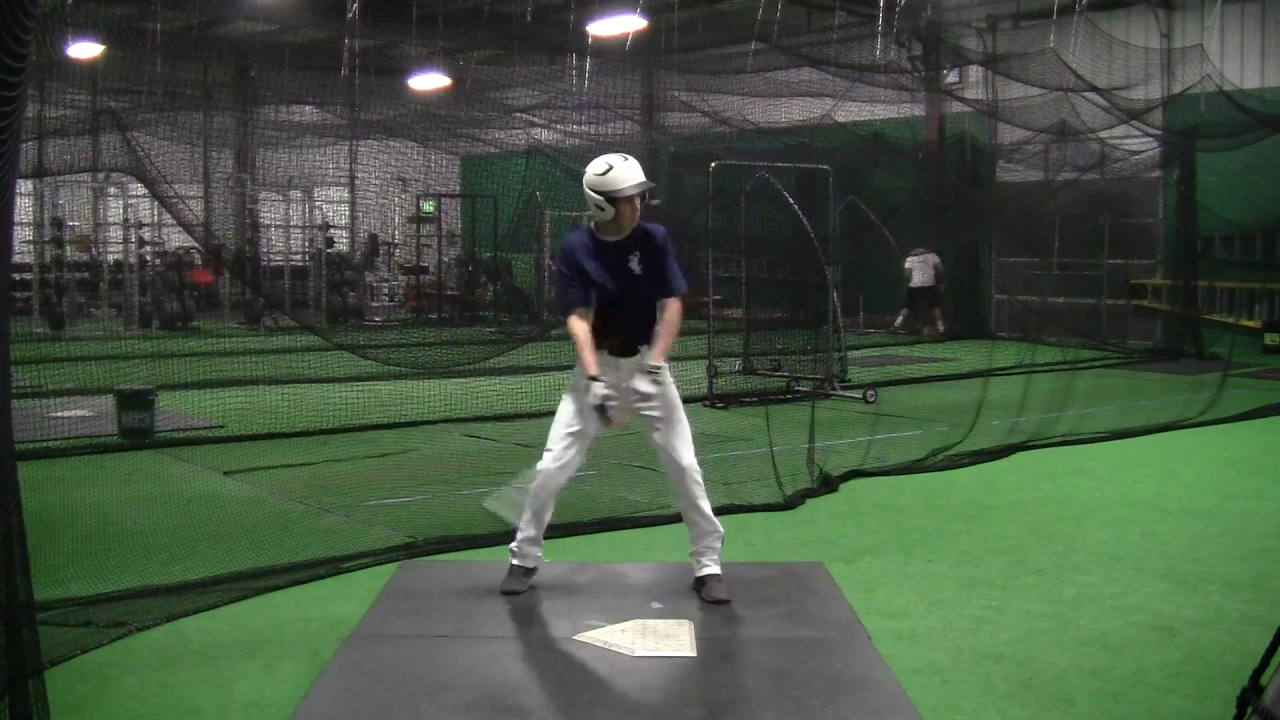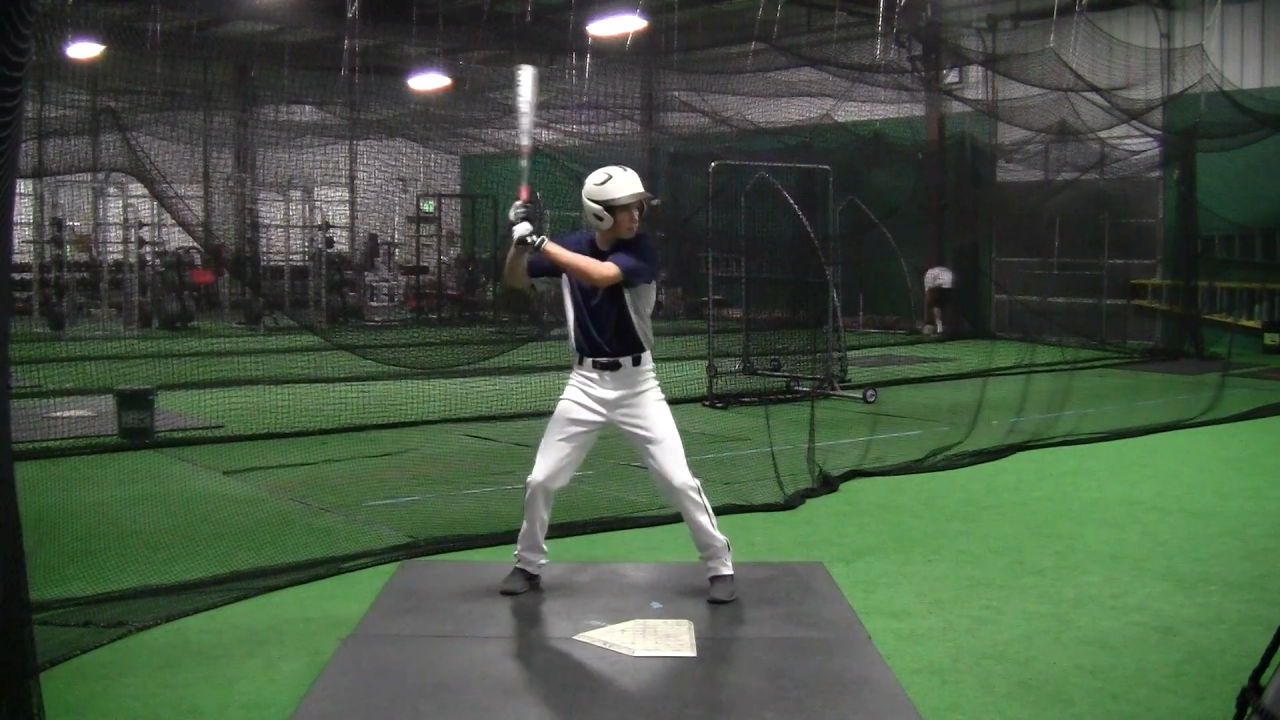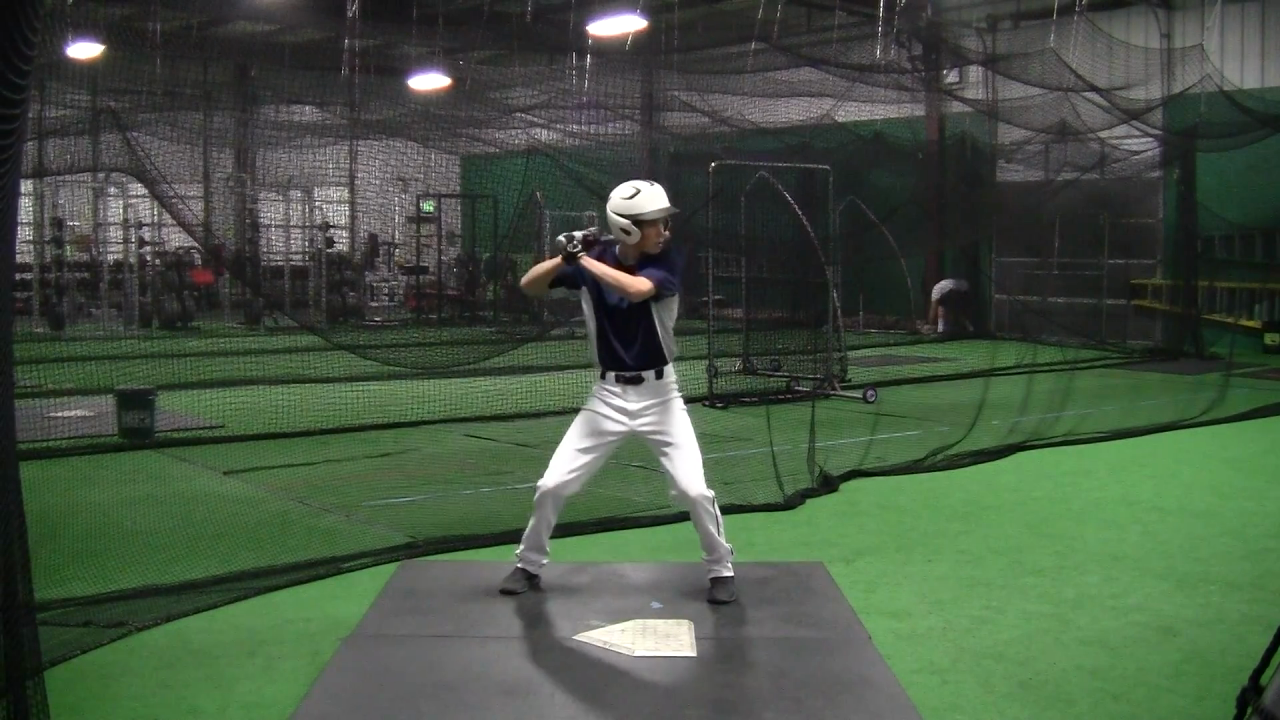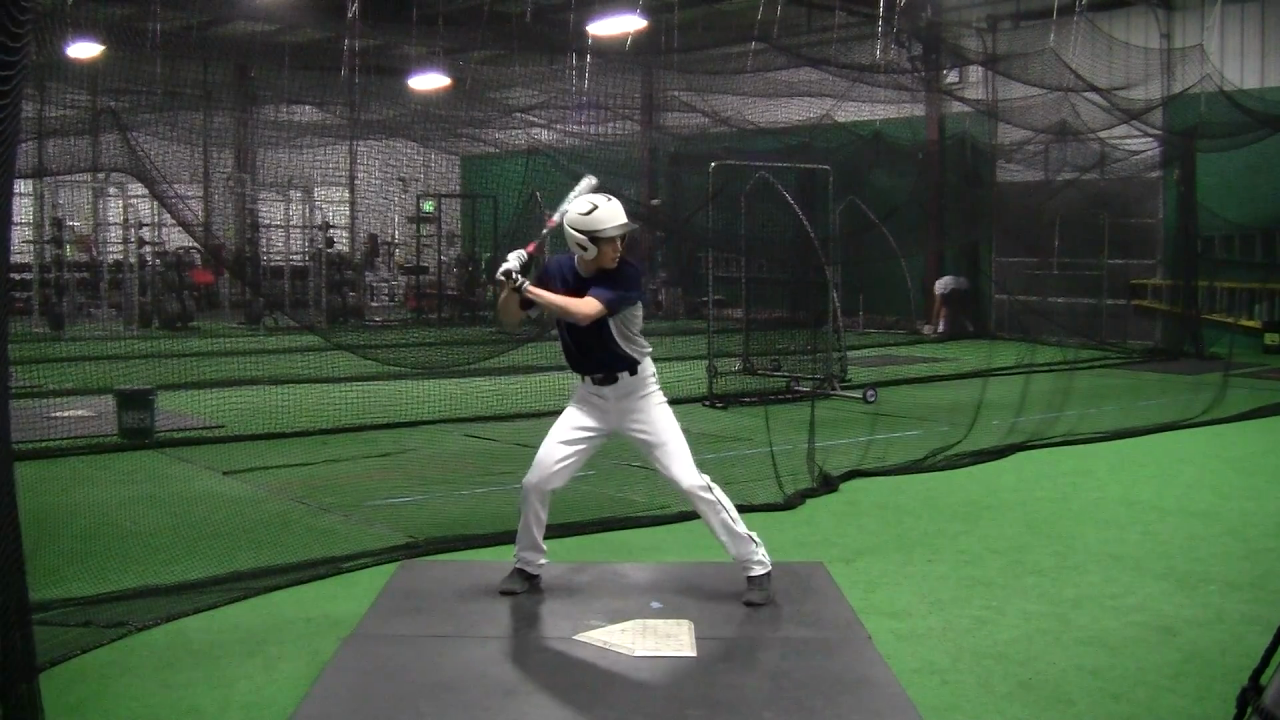
dt=0.5s
person 1, frame 1
left shoulder: (654, 238)
right shoulder: (576, 247)
left elbow: (672, 305)
right elbow: (577, 318)
left wrist: (656, 364)
right wrist: (593, 377)
left hip: (646, 366)
right hip: (595, 369)
left knee: (684, 466)
right knee: (552, 469)
left ankle: (708, 565)
right ankle: (524, 559)
person 1, frame 2
left shoulder: (641, 249)
right shoulder: (573, 244)
left elbow: (602, 275)
right elbow: (515, 281)
left wrist: (540, 243)
right wrist: (518, 242)
left hip: (636, 382)
right hip: (585, 382)
left knee: (678, 479)
right knee: (541, 480)
left ankle: (720, 565)
right ankle: (528, 564)
person 1, frame 3
left shoulder: (667, 262)
right shoulder: (596, 258)
left elbow: (636, 290)
right elbow: (528, 287)
left wrist: (581, 261)
right wrist: (564, 257)
left hip: (659, 393)
right hip: (608, 395)
left knee: (694, 490)
right knee: (552, 486)
left ankle: (721, 569)
right ankle: (529, 564)
person 1, frame 4
left shoulder: (626, 276)
right shoulder: (555, 270)
left elbow: (583, 313)
right elbow: (508, 320)
left wrist: (525, 287)
right wrist: (509, 284)
left hip: (638, 391)
right hip: (589, 396)
left knee: (690, 481)
right knee: (536, 481)
left ankle: (756, 565)
right ankle: (528, 565)
